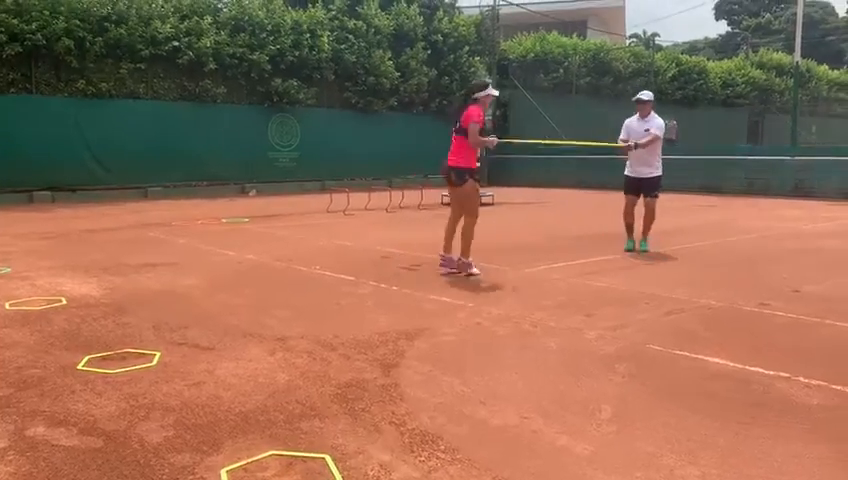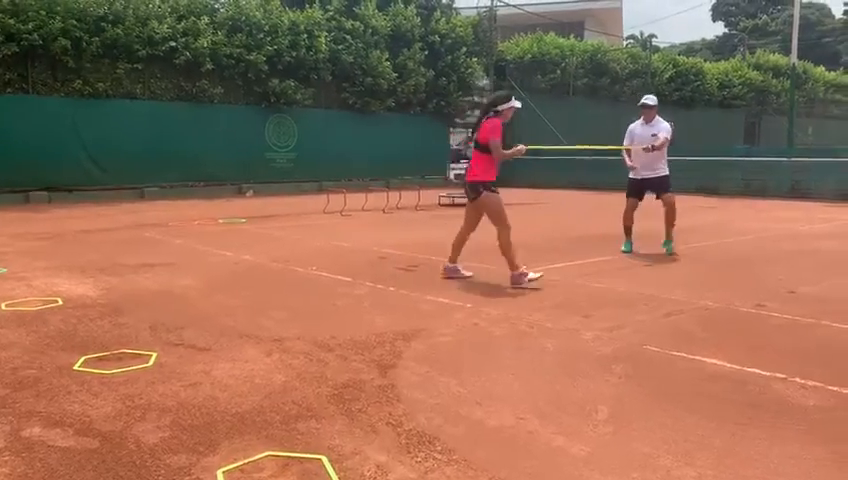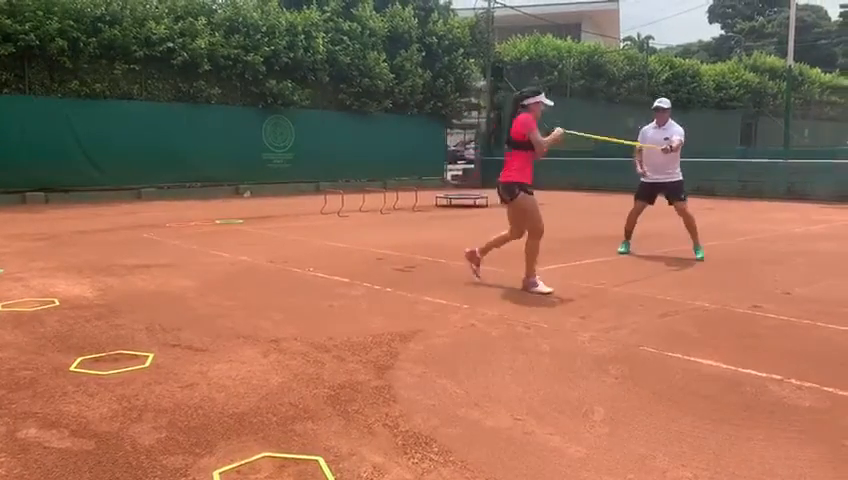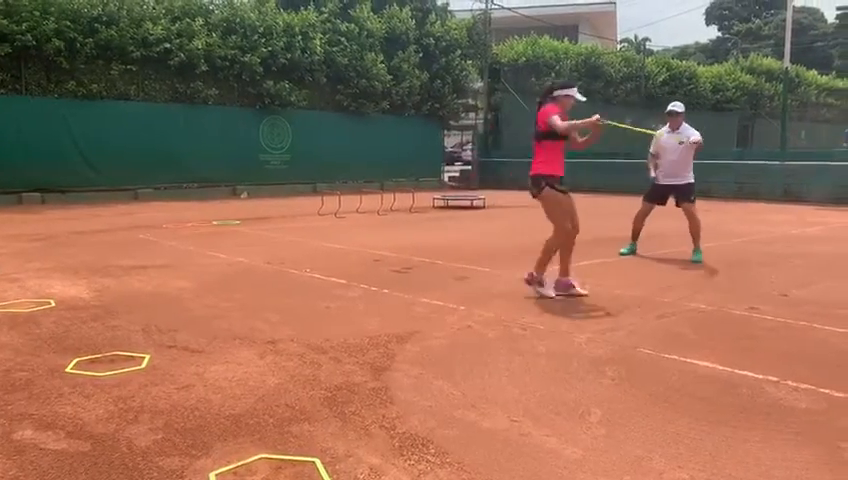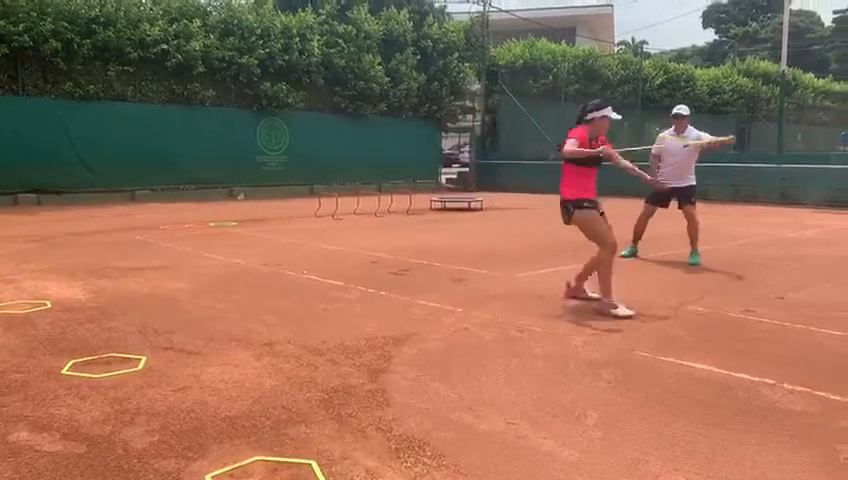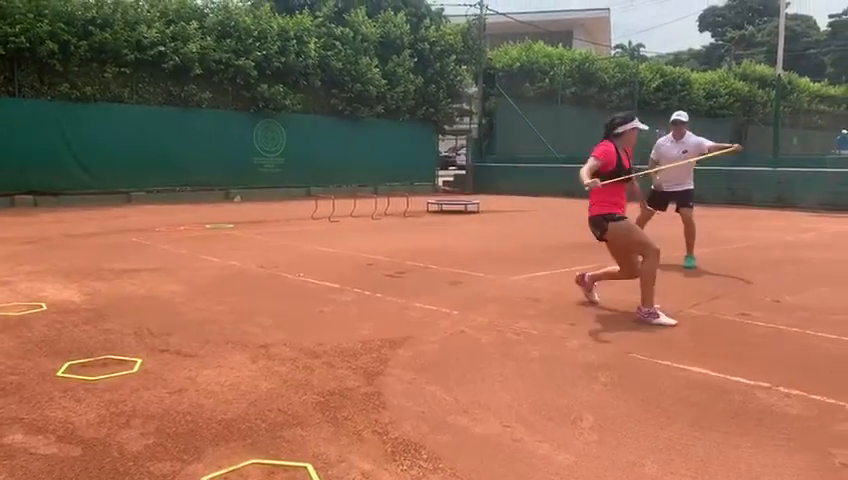
dt=0.2s
person 1, frame 1
left shoulder: (467, 110)
right shoulder: (476, 111)
right elbow: (473, 140)
left wrist: (486, 142)
right wrist: (488, 141)
left hip: (454, 168)
right hip: (463, 170)
left knee: (456, 214)
right knee: (472, 216)
left ankle: (447, 257)
right ankle: (464, 261)
person 1, frame 2
left shoulder: (489, 122)
right shoulder: (494, 125)
right elbow: (497, 157)
left wrist: (514, 153)
right wrist: (516, 151)
left hip: (477, 182)
right hip: (481, 184)
left knee: (469, 226)
right knee: (504, 227)
left ankle: (451, 266)
right ankle: (518, 274)
person 1, frame 3
left shoulder: (522, 121)
right shoulder: (526, 119)
left elbow: (535, 153)
right elbow: (540, 147)
left wrist: (550, 140)
right wrist: (555, 136)
left hip: (517, 184)
right hip: (514, 185)
left knee: (516, 232)
right knee: (537, 230)
left ankle: (477, 254)
right ankle: (530, 280)
person 1, frame 4
left shoulder: (559, 114)
right shoulder: (549, 110)
left elbow: (576, 144)
right elbow: (561, 127)
left wrist: (592, 134)
right wrist: (588, 122)
left hip: (554, 179)
right hip: (543, 179)
left knee: (572, 228)
right knee: (563, 228)
left ankle: (564, 281)
right ankle: (536, 276)
person 1, frame 5
left shoulder: (601, 139)
right shoulder: (579, 132)
left elbow: (622, 164)
right elbow: (567, 150)
left wrist: (647, 178)
right wrist: (593, 152)
left hip: (588, 201)
right hip: (574, 202)
left knee: (609, 247)
right knee: (608, 245)
left ankle: (576, 286)
right ankle: (608, 301)
person 1, frame 6
left shoulder: (627, 152)
right shoulder: (606, 149)
left elbow: (631, 183)
right elbow: (585, 170)
left wrist: (643, 203)
right wrist: (588, 183)
left hip: (614, 217)
right hip: (606, 217)
left knee: (630, 270)
right knee: (652, 252)
left ankle: (588, 279)
right ankle: (647, 309)
person 2, frame 1
left shoulder: (658, 122)
right shoulder: (629, 122)
left elbow: (650, 140)
right elbow: (621, 142)
left wrist: (636, 145)
right wrist: (625, 147)
left hip: (652, 172)
right hip: (632, 171)
left knee: (650, 206)
right knee: (629, 204)
left ankle: (644, 239)
right ankle: (630, 238)
person 2, frame 2
left shoulder: (663, 126)
right shoulder: (633, 127)
left elbow: (662, 142)
right elbow: (626, 149)
left wrist: (652, 147)
right wrist: (628, 161)
left hip: (659, 173)
right hip: (637, 175)
left knee: (670, 203)
right knee: (629, 207)
left ankle: (669, 240)
right ankle: (628, 240)
person 2, frame 3
left shoulder: (676, 129)
right shoulder: (646, 130)
left elbow: (678, 144)
right elbow: (638, 151)
left wrist: (670, 147)
right wrist: (638, 167)
left hip: (673, 178)
right hip: (649, 178)
left knee: (684, 211)
right knee: (636, 210)
left ankle: (698, 247)
right ankle: (626, 242)
person 2, frame 4
left shoulder: (689, 133)
right shoulder: (660, 134)
left elbow: (698, 141)
right elbow: (652, 156)
left wrist: (698, 143)
right wrist: (652, 171)
left hip: (683, 181)
right hip: (660, 180)
left knee: (691, 213)
right knee: (643, 211)
left ankle: (697, 249)
right ankle: (632, 244)
person 2, frame 5
left shoulder: (696, 136)
right shoulder: (663, 137)
left elbow: (713, 141)
right elbow: (654, 158)
left wrist: (725, 140)
right wrist: (655, 174)
left hip: (685, 183)
right hip: (662, 182)
left knee: (690, 215)
right knee: (645, 213)
left ankle: (694, 252)
right ankle: (633, 247)
person 2, frame 6
left shoulder: (695, 142)
right shoulder: (661, 143)
left elbow: (713, 147)
right elbow: (653, 163)
left wrist: (732, 147)
right wrist: (654, 179)
left hip: (684, 187)
right hip: (661, 187)
left knee: (687, 218)
right knee: (643, 217)
left ankle: (690, 256)
